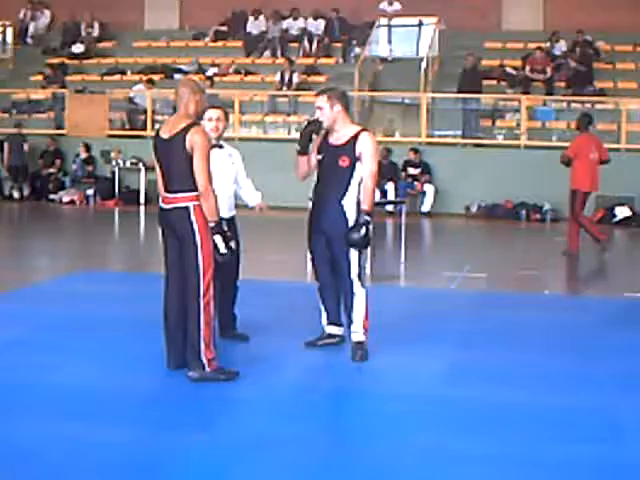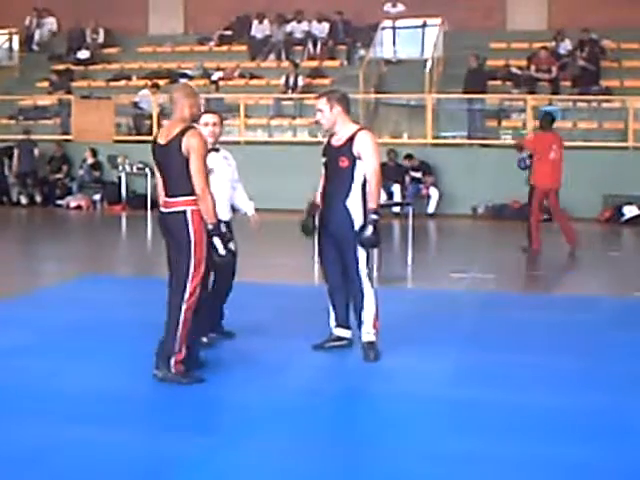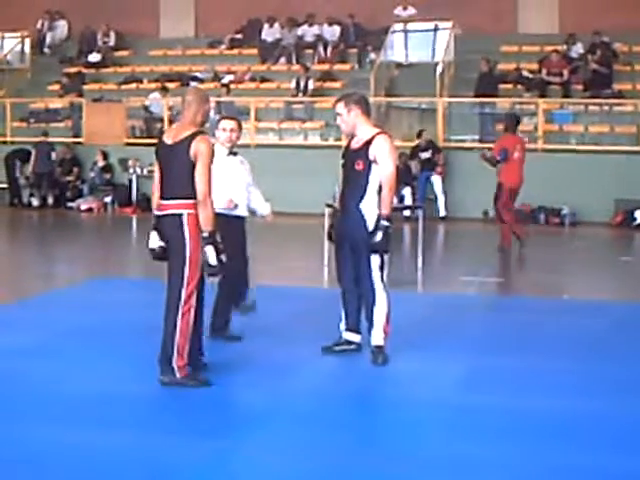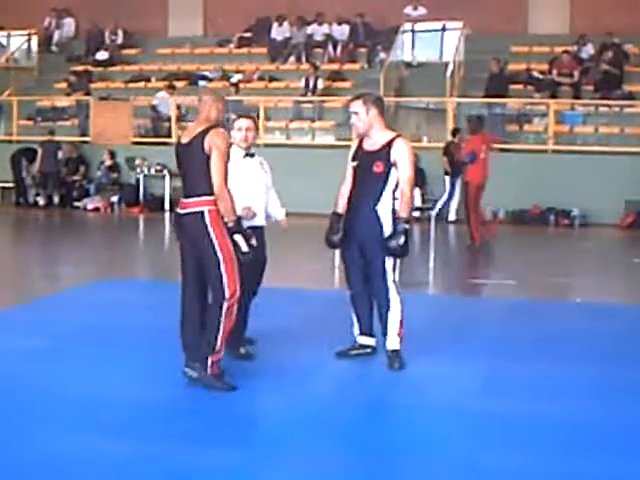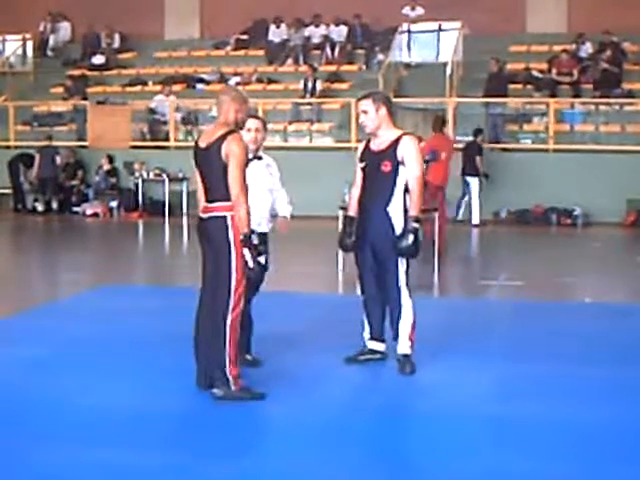
dt=0.7s
person 1, frame 1
left shoulder: (160, 132)
right shoulder: (196, 134)
left elbow: (161, 182)
right elbow: (203, 188)
right wrist: (216, 226)
left hip: (167, 211)
right hip: (191, 212)
left knee: (175, 283)
right knee: (199, 288)
left ankle: (176, 355)
right ankle: (201, 363)
person 1, frame 2
left shoulder: (159, 137)
right shoulder: (192, 137)
left elbow: (162, 186)
right elbow: (201, 190)
right wrist: (215, 228)
left hip: (167, 215)
right hip: (187, 215)
left knee: (179, 286)
right knee: (189, 289)
left ankle: (185, 355)
right ankle: (168, 362)
person 1, frame 3
left shoulder: (164, 138)
right shoulder: (201, 142)
left elbow: (156, 188)
right elbow: (202, 197)
left wrist: (156, 225)
right wrist: (210, 238)
left hip: (165, 217)
right hip: (185, 218)
left knee: (186, 288)
right knee: (183, 293)
left ankle: (188, 355)
right ankle: (173, 368)
person 1, frame 4
left shoulder: (183, 137)
right shoulder: (216, 136)
right elbow: (219, 188)
right wrist: (235, 227)
left hip: (184, 214)
right hip: (205, 215)
left knee: (193, 291)
right knee: (226, 290)
left ankle: (196, 360)
right ankle: (205, 363)
person 1, frame 5
left shoulder: (202, 139)
right shoulder: (234, 141)
right elbow: (237, 197)
right wrist: (247, 239)
left hip: (207, 220)
right hip: (227, 222)
left knee: (210, 296)
right knee: (229, 301)
left ankle: (206, 372)
right ankle: (225, 381)
person 2, frame 1
left shoulder: (363, 139)
right shoulder: (321, 138)
left elbow: (369, 182)
right elbow: (302, 174)
left wrist: (364, 219)
right wrist: (304, 144)
left hip: (345, 218)
right hip: (318, 217)
left knee: (351, 279)
right knee: (324, 276)
left ankle: (358, 338)
right ankle: (333, 329)
person 2, frame 2
left shoulder: (362, 138)
right shoulder: (329, 141)
left elbow: (373, 179)
left wrist: (372, 218)
right wrist: (313, 209)
left hip: (352, 219)
right hip: (328, 219)
left knee: (359, 278)
right knee: (334, 278)
left ankle: (368, 338)
right ankle: (341, 332)
person 2, frame 3
left shoulder: (380, 143)
right shoulder: (350, 144)
left elbow: (388, 186)
left wrist: (383, 224)
right wrist: (337, 217)
left hip: (367, 224)
right hip: (347, 223)
left knee: (372, 284)
right knee: (347, 282)
left ankle: (378, 343)
right ankle: (350, 336)
person 2, frame 4
left shoulder: (398, 146)
right shoulder: (357, 146)
left elbow: (406, 190)
left wrist: (401, 227)
right wrist: (336, 219)
left hip: (379, 228)
right hip: (353, 227)
left knee: (385, 288)
right knee: (357, 285)
left ankle: (393, 346)
right ankle: (364, 340)
person 2, frame 5
left shoulder: (406, 144)
right shoulder: (364, 148)
left elbow: (415, 187)
left wrist: (412, 226)
right wrist: (349, 223)
left hip: (391, 228)
right hip: (365, 228)
left knee: (397, 290)
right knee: (370, 289)
left ankle: (404, 351)
right ankle: (374, 344)
person 3, frame 1
left shoulder: (233, 154)
left elbow: (243, 182)
left wrist: (255, 200)
left hip: (227, 222)
left knee: (229, 277)
left ankle: (227, 326)
person 3, frame 2
left shoulder: (226, 157)
left elbow: (235, 187)
left wrist: (248, 209)
left hip: (224, 225)
left knee: (226, 277)
left ankle: (213, 323)
person 3, frame 3
left shoulder: (242, 163)
left elbow: (251, 190)
left wrist: (264, 209)
right wrist: (221, 202)
left hip: (237, 221)
right hip: (217, 218)
left knee: (231, 275)
left ankle: (220, 326)
person 3, frame 4
left shoulder: (261, 163)
right shoulder: (224, 160)
left elbow: (269, 193)
left wrist: (279, 214)
right wrist: (238, 209)
left hip: (256, 230)
left knee: (251, 284)
right knee: (240, 285)
left ankle: (235, 332)
right ankle: (234, 340)
person 3, frame 5
left shoulder: (269, 163)
left elbow: (278, 192)
left wrist: (283, 213)
left hip: (261, 233)
left knee: (253, 285)
right knee: (242, 290)
right ankle: (240, 348)
person 4, frame 1
left shoulder: (579, 140)
right shoulder: (596, 140)
left elbow: (564, 158)
right elbow: (606, 159)
left wrist: (569, 162)
left hip: (580, 183)
right hip: (589, 182)
left knee: (576, 214)
right knee: (576, 213)
left ankle: (600, 237)
right ankle: (573, 247)
person 4, frame 2
left shoulder: (539, 137)
right shoulder: (558, 138)
left elbow: (519, 145)
right wrist: (535, 156)
left hip: (540, 181)
right hip: (554, 182)
left knee: (534, 212)
right knee: (557, 212)
left ankle: (534, 246)
right ankle: (572, 241)
person 4, frame 3
left shoulder: (504, 140)
right shoulder: (521, 141)
left elbow: (494, 162)
left wrist: (484, 156)
left hip: (506, 180)
right hip: (518, 180)
left knee: (500, 208)
right knee: (507, 209)
left ankle: (519, 233)
right ankle: (506, 243)
person 4, frame 4
left shoulder: (471, 141)
right shoulder: (486, 138)
left elbow: (464, 160)
left hip: (471, 179)
right hip: (482, 178)
left knee: (471, 209)
right knee: (475, 207)
left ankle: (476, 241)
right ankle: (483, 232)
person 4, frame 5
left shoulder: (432, 140)
right shoulder: (449, 140)
left elbow: (423, 158)
left wrist: (419, 147)
left hip: (432, 179)
right hip: (443, 179)
left knee: (426, 207)
right knee: (441, 210)
left ankle: (428, 236)
right ankle: (441, 242)
